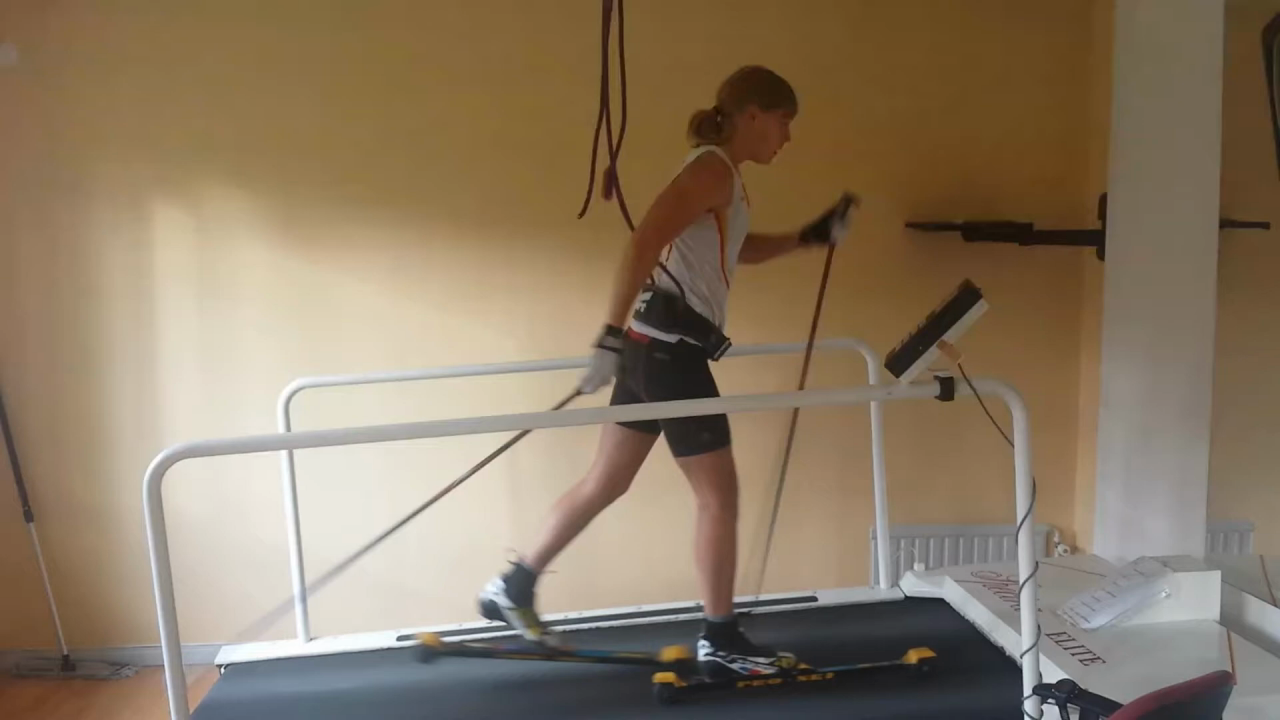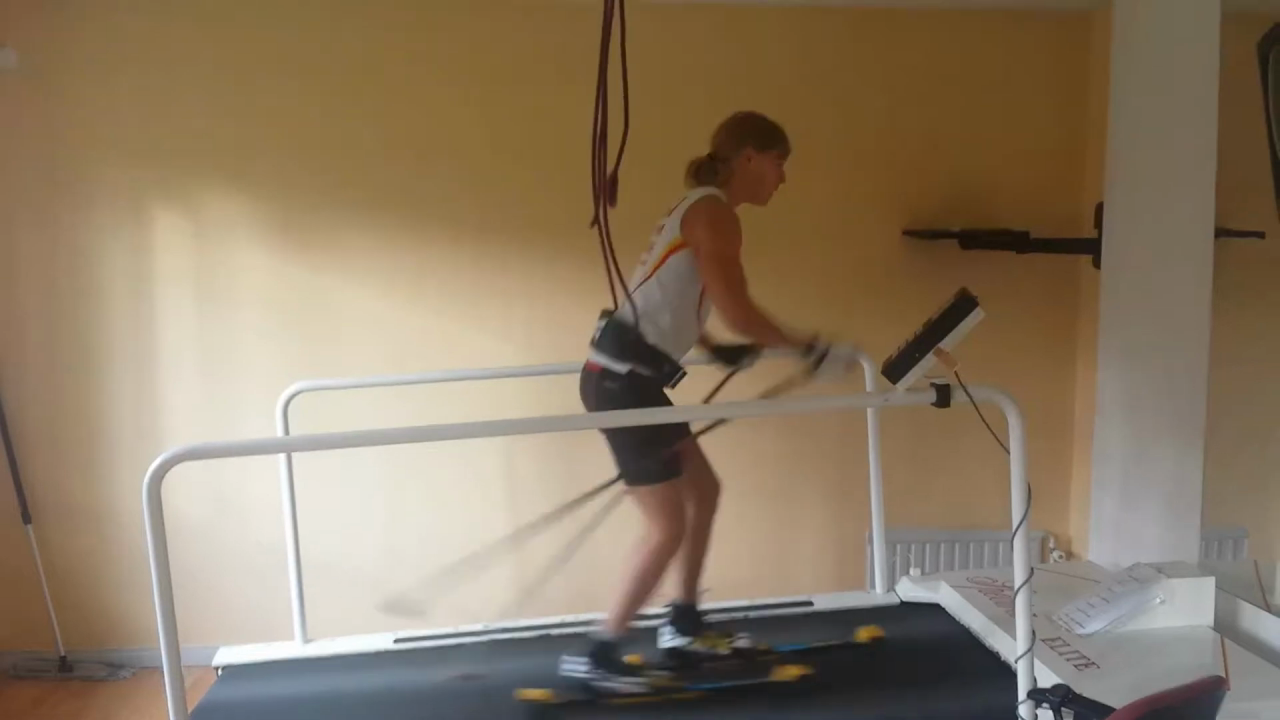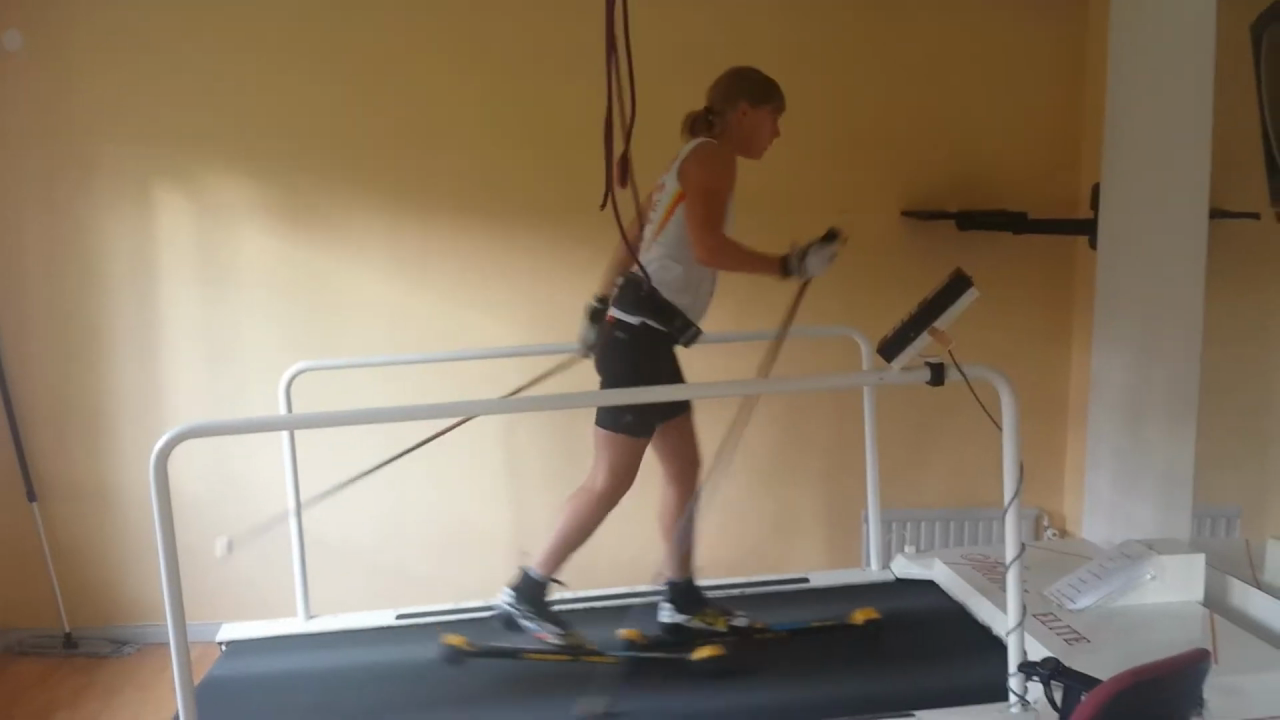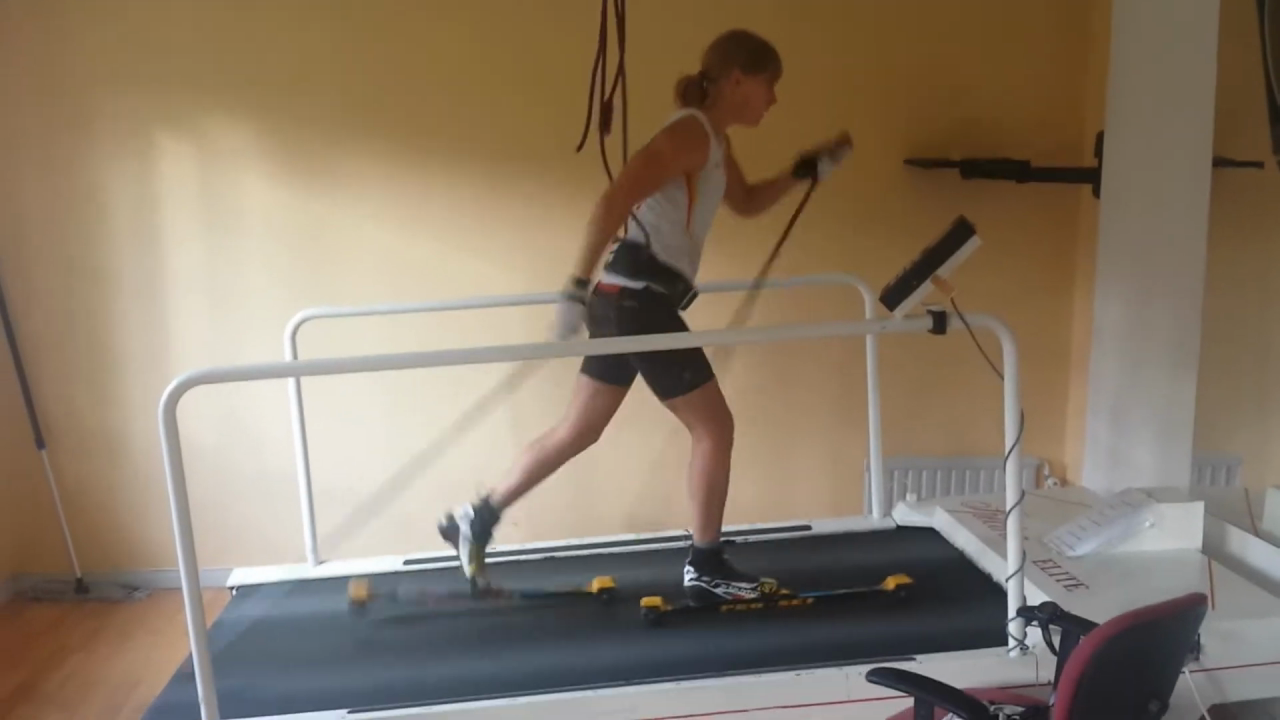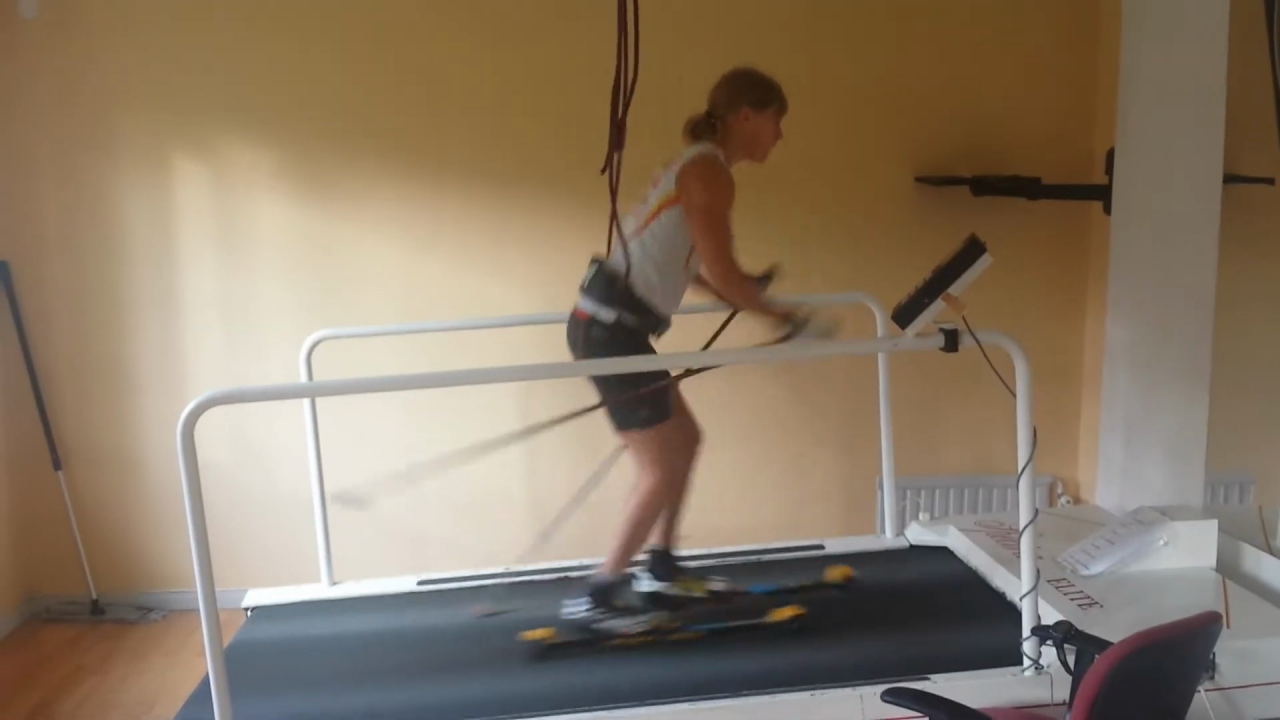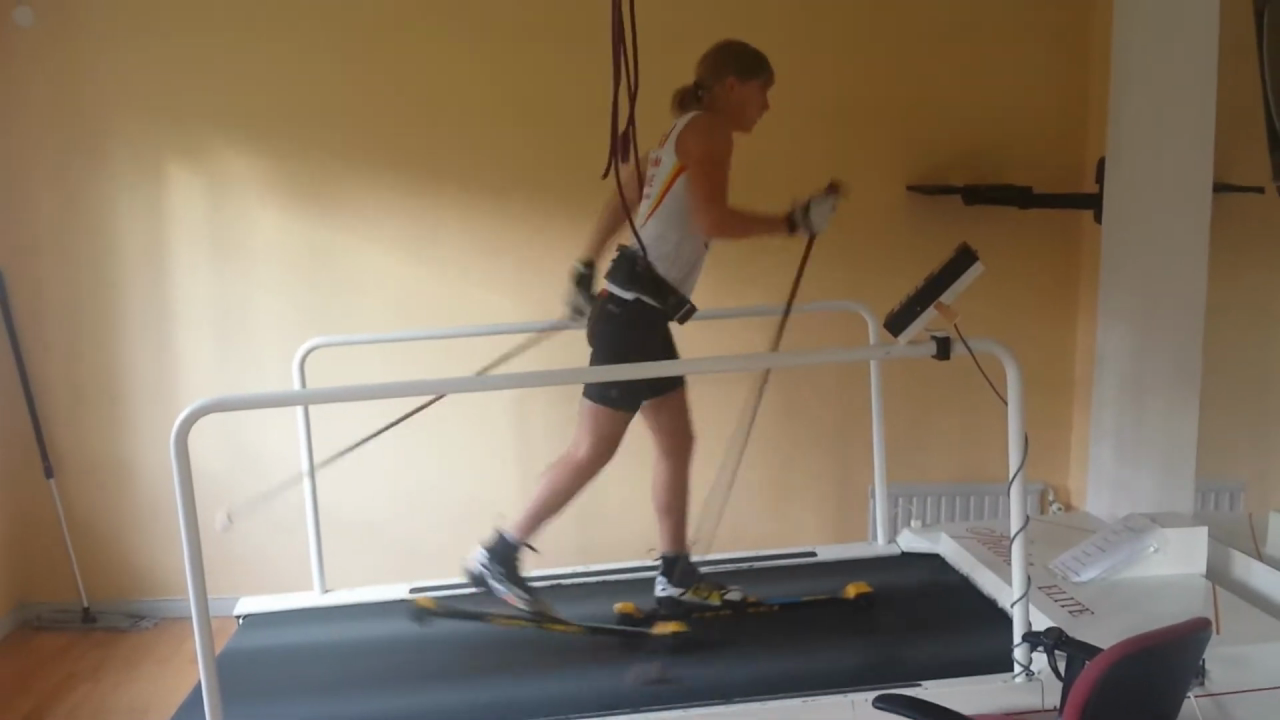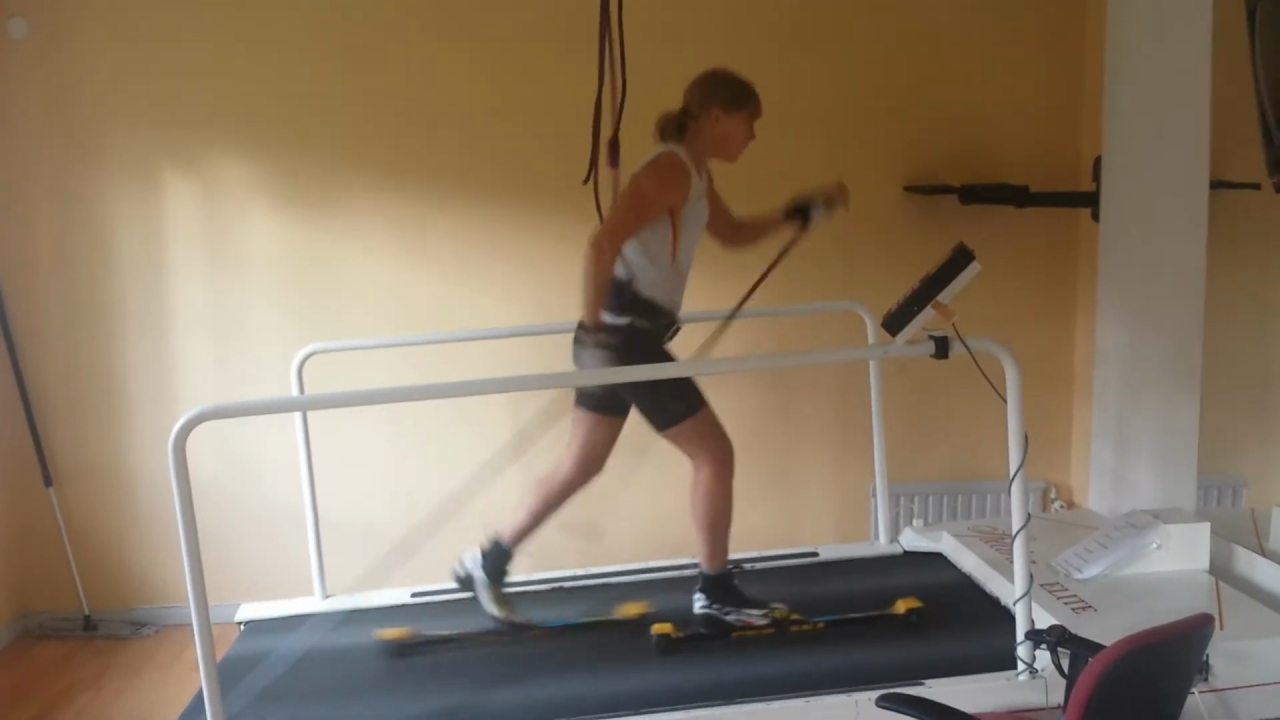
dt=0.4s
person 1, frame 1
left shoulder: (716, 172)
right shoulder: (713, 170)
left elbow: (735, 248)
right elbow: (642, 244)
left wrist: (813, 235)
right wrist: (612, 336)
left hip: (652, 348)
right hip: (669, 351)
left knee: (605, 481)
right knee: (718, 495)
left ankle: (515, 587)
right ankle: (720, 641)
person 1, frame 2
left shoulder: (697, 209)
right shoulder: (713, 215)
right elbow: (736, 308)
left wrist: (723, 351)
right wrist: (811, 348)
left hip: (628, 373)
right hip: (624, 381)
left knee: (702, 493)
right knee: (666, 526)
left ankle: (682, 621)
right ankle: (598, 654)
person 1, frame 3
left shoulder: (696, 162)
right shoulder: (711, 159)
left elbow: (639, 244)
right elbow: (707, 249)
left wrist: (604, 310)
right wrist: (788, 265)
left hip: (637, 332)
right hip: (636, 337)
left knee: (683, 467)
right knee: (611, 481)
left ankle: (681, 600)
right ankle: (526, 592)
person 1, frame 4
left shoulder: (711, 139)
right shoulder: (690, 134)
left elbow: (747, 201)
right elbow: (613, 201)
left wrist: (804, 171)
right wrist: (578, 288)
left hip: (628, 299)
right hip: (637, 301)
left knee: (578, 430)
right knee: (714, 429)
left ankle: (477, 518)
right ankle: (705, 566)
person 1, frame 5
left shoulder: (695, 165)
right shoulder: (710, 175)
right elbow: (718, 269)
left wrist: (743, 290)
right wrist: (785, 318)
left hip: (611, 322)
right hip: (608, 329)
left knee: (683, 439)
right knee: (660, 468)
left ankle: (658, 566)
right ankle: (598, 595)
person 1, frame 6
left shoulder: (681, 137)
right shoulder: (705, 132)
left elbow: (622, 213)
right elbow: (713, 221)
left wrist: (584, 272)
right wrist: (791, 221)
left hip: (637, 312)
right hip: (631, 314)
left knee: (677, 442)
right knee: (593, 451)
left ankle: (677, 577)
right ankle: (499, 554)
person 1, frame 7
left shoulder: (694, 172)
right shoulder: (670, 168)
left elbow: (735, 234)
right elbow: (604, 241)
left wrist: (796, 213)
right wrist: (588, 327)
left hip: (618, 333)
right hip: (622, 336)
left knee: (582, 463)
right knee: (714, 456)
left ankle: (490, 561)
right ankle: (716, 592)
